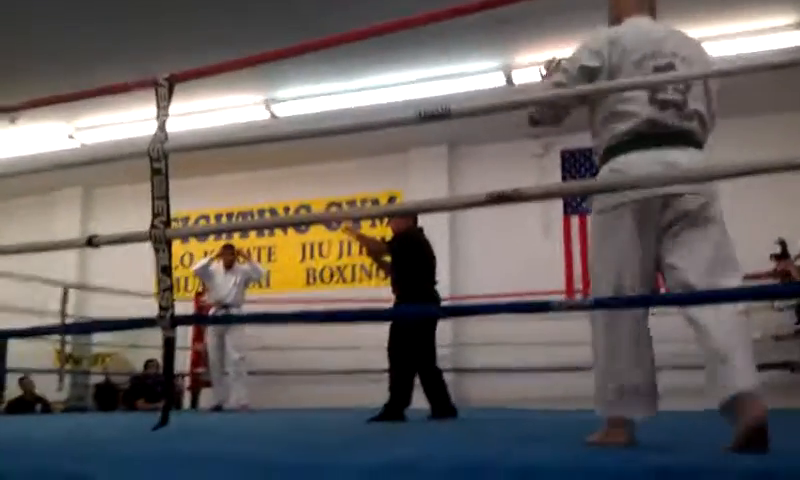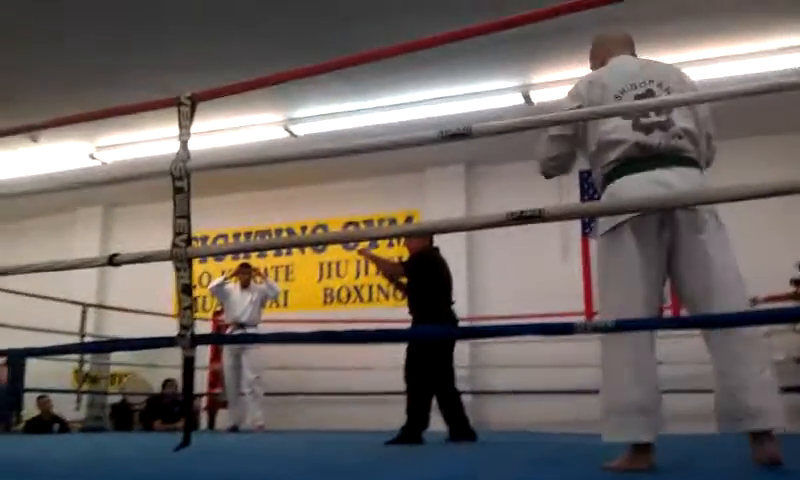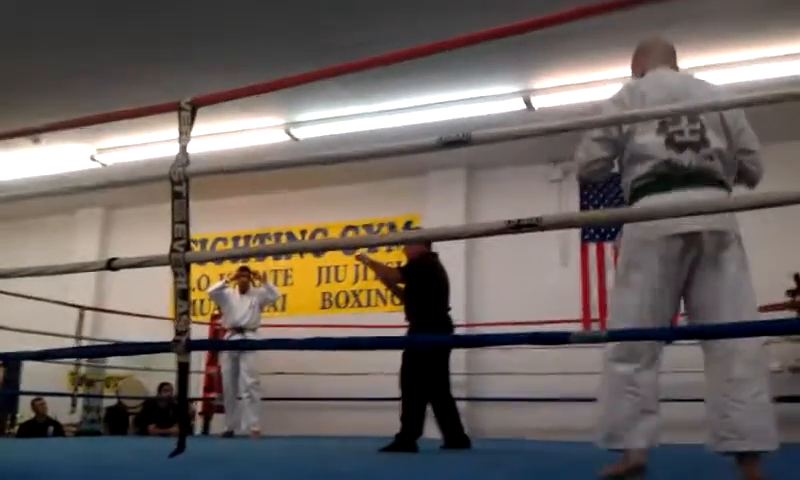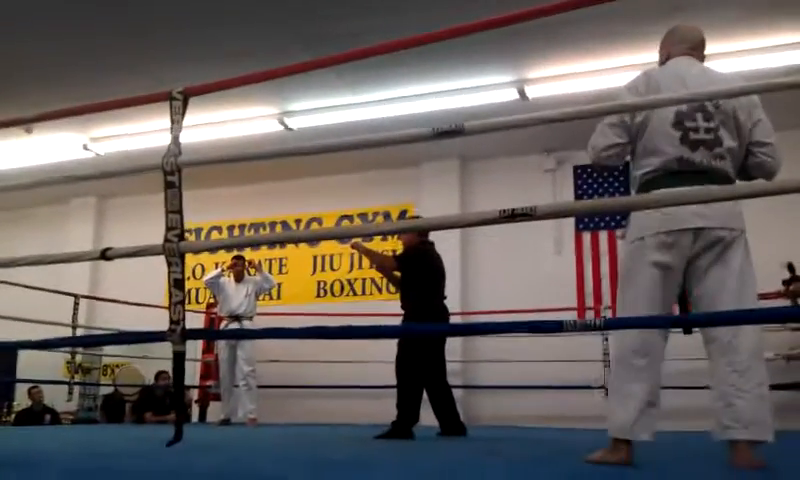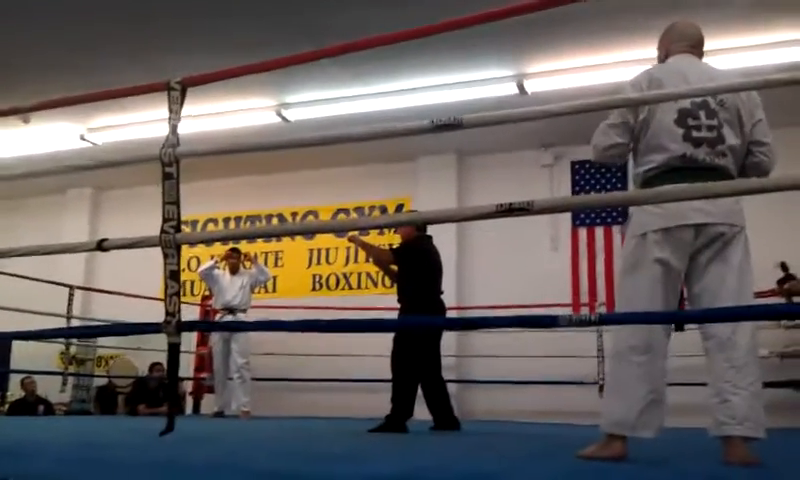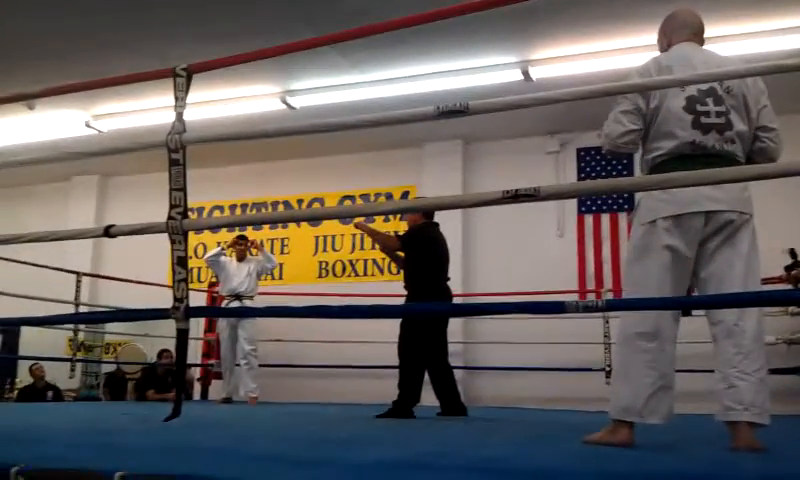
dt=0.4s
person 1, frame 1
left shoulder: (603, 45)
right shoulder: (693, 49)
left elbow: (544, 109)
left wrist: (553, 80)
left hip: (629, 174)
right hip: (687, 170)
left knee: (620, 302)
right knee: (710, 289)
left ankle: (620, 420)
right ankle: (746, 403)
person 1, frame 2
left shoulder: (589, 87)
right shoulder: (677, 77)
left elbow: (550, 161)
right elbow: (707, 150)
left wrist: (583, 144)
left hip: (628, 197)
right hip: (688, 190)
left knee: (629, 321)
right knee: (726, 310)
left ankle: (639, 445)
right ankle: (762, 434)
person 1, frame 3
left shoulder: (628, 96)
right shoulder: (716, 95)
left elbow: (588, 166)
right elbow: (752, 168)
left wrist: (626, 158)
left hip: (654, 216)
right hip: (713, 214)
left knee: (632, 336)
right knee: (733, 336)
person 1, frame 4
left shoulder: (643, 85)
right shoulder: (736, 89)
left elbow: (603, 151)
right elbow: (766, 162)
left hip: (660, 213)
right hip: (720, 212)
left knee: (639, 329)
right knee: (733, 329)
left ankle: (623, 440)
right ankle: (742, 442)
person 1, frame 5
left shoulder: (645, 83)
right shoulder: (739, 88)
left elbow: (605, 149)
right elbow: (762, 161)
left hip: (662, 209)
right hip: (721, 210)
left knee: (639, 323)
right knee: (730, 325)
left ankle: (617, 436)
right ankle: (736, 439)
person 1, frame 6
left shoulder: (651, 71)
right shoulder: (743, 75)
left elbow: (617, 138)
right elbow: (769, 146)
left hip: (671, 197)
right hip: (729, 197)
left knee: (648, 310)
right knee: (738, 311)
left ankle: (624, 422)
right ankle: (743, 424)
person 2, frame 1
left shoulder: (409, 238)
right shoulder: (414, 242)
left elbow: (380, 247)
right elbow: (400, 272)
left wrist: (355, 233)
right wrist: (378, 260)
left hip: (414, 306)
right hip: (421, 307)
left knee: (402, 357)
right knee: (423, 359)
left ankle: (395, 409)
right ankle: (443, 407)
person 2, frame 2
left shoulder: (426, 258)
right shoulder: (431, 261)
left elbow: (397, 269)
right elbow: (417, 293)
left wrist: (370, 256)
right wrist: (394, 282)
left hip: (431, 326)
right hip: (439, 327)
left knee: (419, 379)
right knee: (441, 381)
left ankle: (412, 431)
right ankle: (461, 430)
person 2, frame 3
left shoulder: (423, 264)
right shoulder: (430, 266)
left elbow: (394, 274)
right elbow: (414, 299)
left wrist: (367, 261)
right wrist: (392, 287)
left hip: (427, 333)
right hip: (435, 333)
left knee: (414, 386)
right knee: (437, 389)
left ankle: (407, 439)
right ankle: (456, 437)
person 2, frame 4
left shoulder: (419, 253)
right shoulder: (426, 255)
left elbow: (389, 262)
right elbow: (410, 285)
left wrist: (362, 248)
right wrist: (388, 274)
left hip: (421, 321)
right hip: (431, 321)
left knee: (410, 373)
right knee: (433, 375)
left ankle: (403, 426)
right ankle: (452, 425)
person 2, frame 5
left shoulder: (416, 247)
right shoulder: (424, 249)
left elbow: (387, 255)
right elbow: (408, 279)
left wrist: (359, 242)
right wrist: (384, 268)
left hip: (418, 315)
right hip: (429, 314)
left knee: (405, 367)
right knee: (428, 369)
left ankle: (397, 420)
right ankle: (445, 419)
person 2, frame 6
left shoulder: (422, 233)
right shoulder: (432, 236)
left elbow: (393, 242)
right elbow: (414, 266)
left wrist: (365, 228)
right wrist: (390, 254)
left hip: (424, 301)
right hip: (435, 301)
left knee: (412, 353)
right knee: (435, 356)
left ankle: (404, 406)
right ankle: (452, 405)
person 3, frame 1
left shoulder: (242, 271)
right shoulder: (213, 270)
left elbow: (259, 274)
right elbow: (197, 269)
left wrist: (247, 259)
right wrist: (213, 258)
left hip: (233, 316)
right hip: (215, 315)
left knee: (236, 359)
right knee: (215, 361)
left ankle: (240, 401)
right ankle: (220, 399)
person 3, frame 2
left shoulder: (259, 290)
right shoulder: (229, 290)
left elbow: (275, 292)
right elbow: (212, 288)
left wrist: (263, 277)
right wrist: (229, 276)
left hip: (250, 335)
right hip: (232, 335)
left knee: (252, 379)
right knee: (231, 381)
left ankle: (257, 420)
right ankle: (236, 420)
person 3, frame 3
left shoulder: (258, 294)
right shoulder: (228, 294)
left elbow: (275, 295)
right elbow: (211, 292)
left wrist: (263, 281)
right wrist: (229, 280)
left hip: (249, 340)
right hip: (230, 339)
left knee: (250, 384)
right knee: (229, 385)
left ankle: (253, 426)
right ankle: (231, 425)
person 3, frame 4
left shoulder: (253, 283)
right shoulder: (223, 283)
left elbow: (270, 284)
right elbow: (207, 280)
left wrist: (258, 269)
right wrist: (224, 269)
left hip: (245, 329)
right hip: (227, 328)
left knee: (247, 372)
right knee: (226, 374)
left ankle: (250, 414)
right ankle: (227, 413)
person 3, frame 5
left shoulder: (248, 275)
right shoulder: (217, 275)
left elbow: (265, 276)
right elbow: (202, 271)
left wrist: (253, 261)
right wrist: (219, 260)
left hip: (239, 321)
right hip: (221, 321)
left knee: (241, 364)
right knee: (219, 367)
left ankle: (243, 406)
right ankle: (220, 406)
person 3, frame 6
left shoulder: (255, 263)
right shoulder: (224, 263)
left elbow: (272, 264)
right elbow: (208, 258)
left wrist: (260, 249)
right wrist: (225, 247)
left hip: (246, 308)
right hip: (227, 307)
left knee: (248, 350)
right knee: (226, 353)
left ankle: (251, 392)
right ankle: (228, 392)
